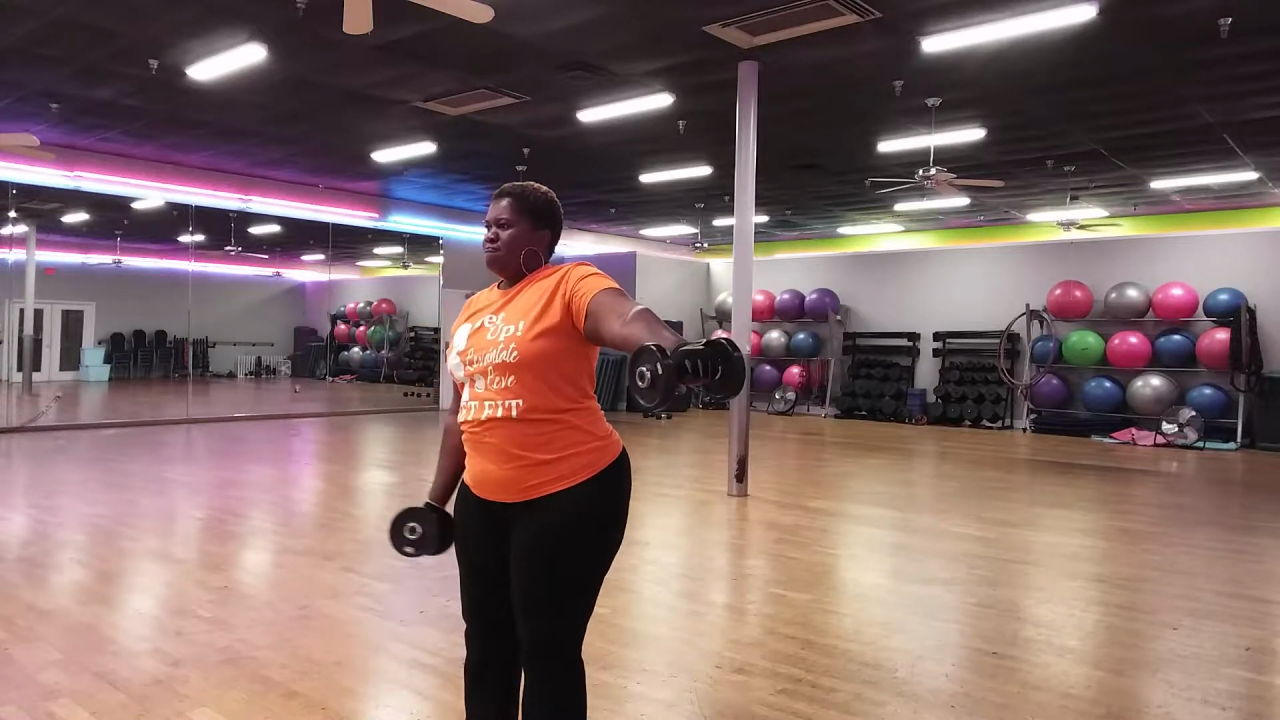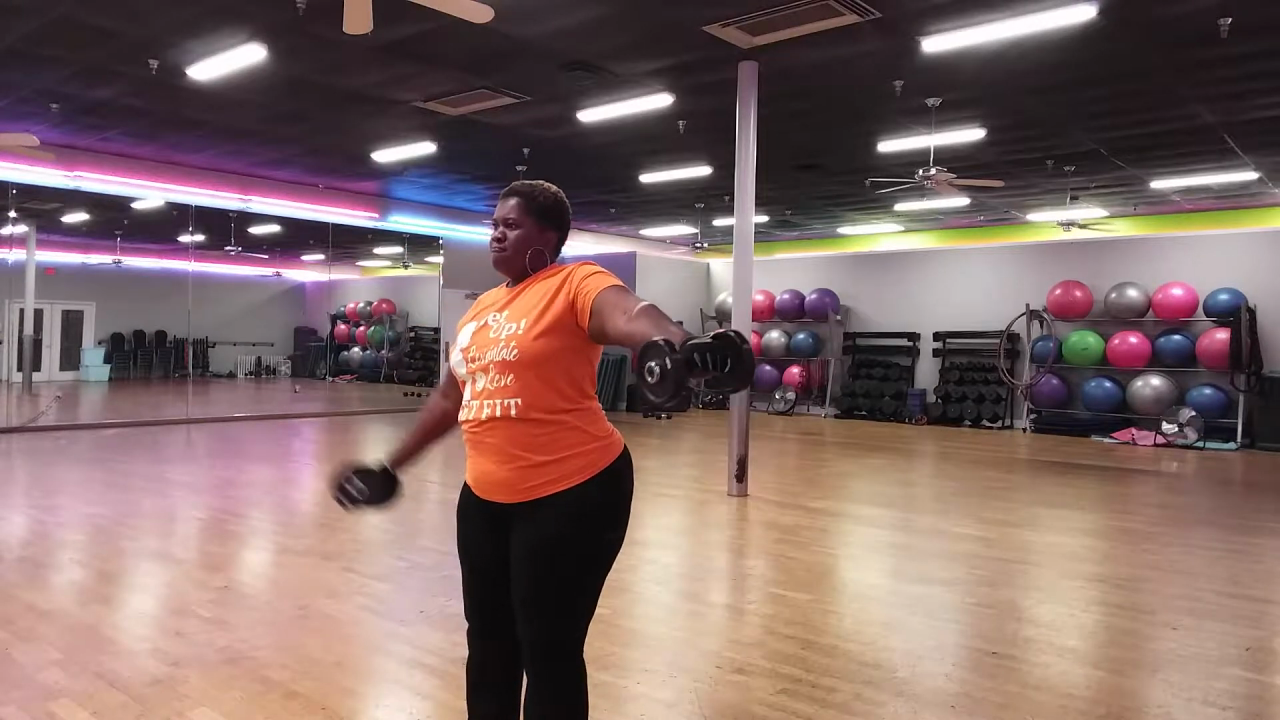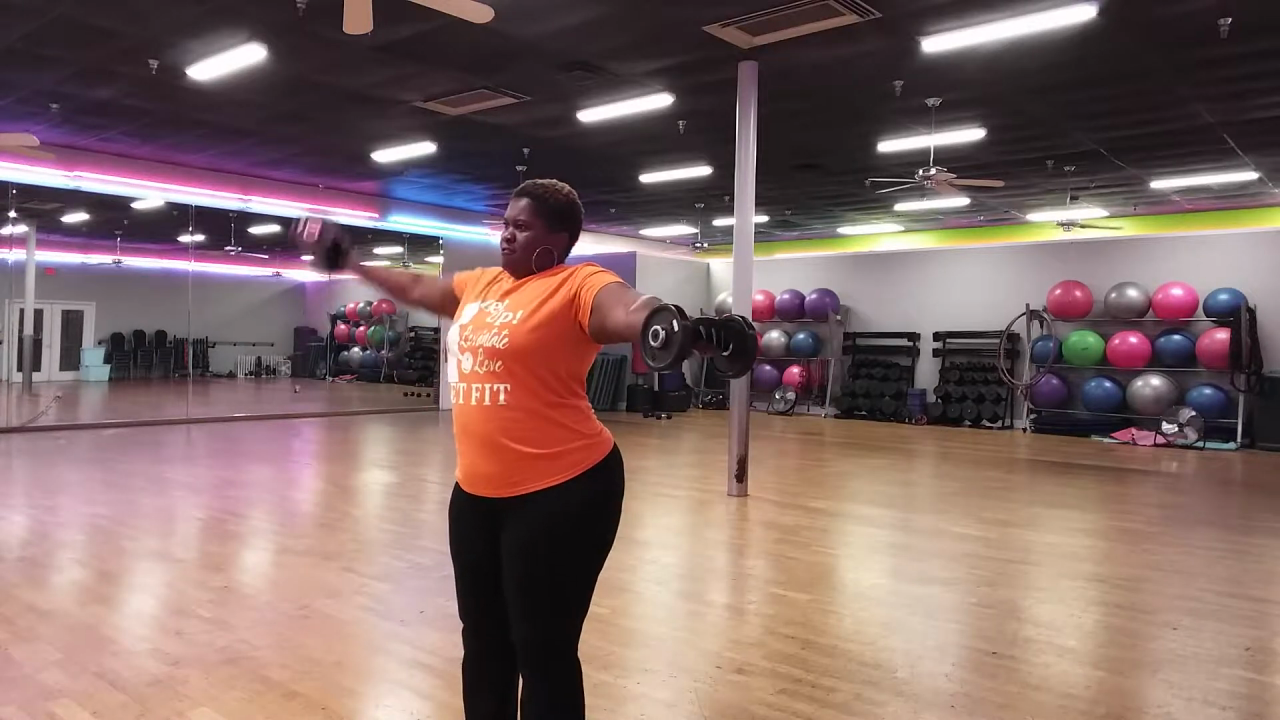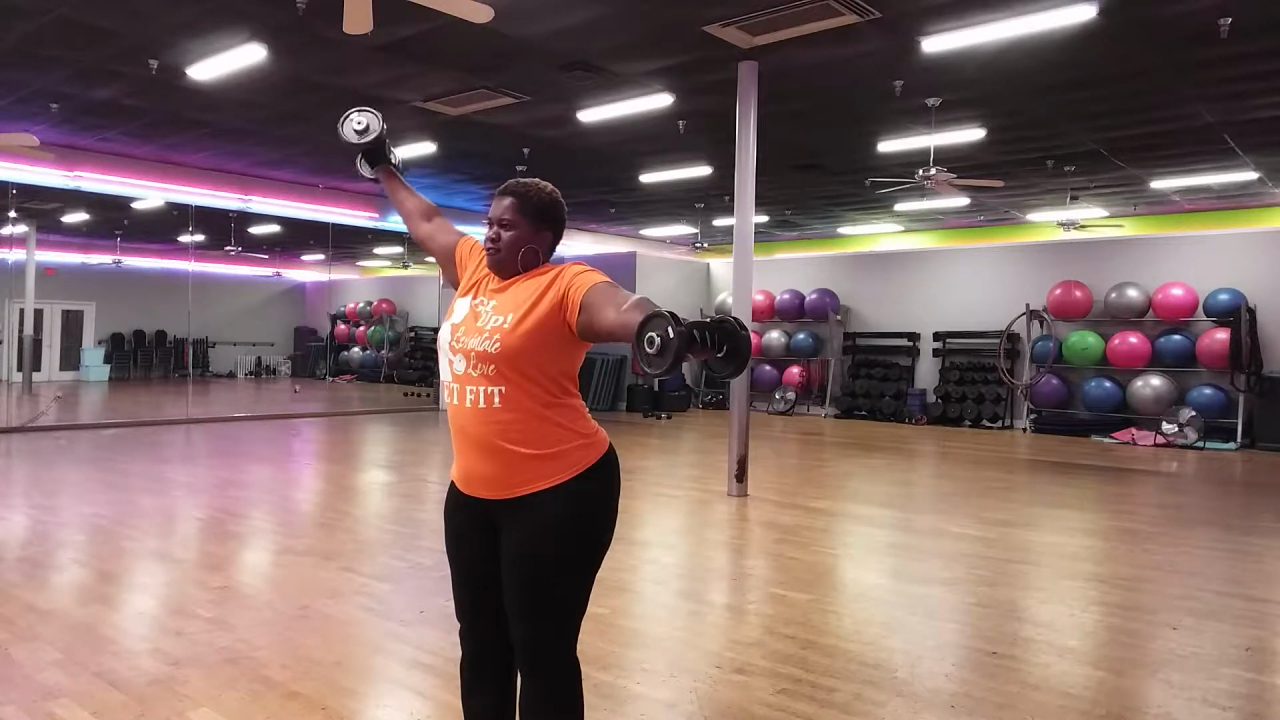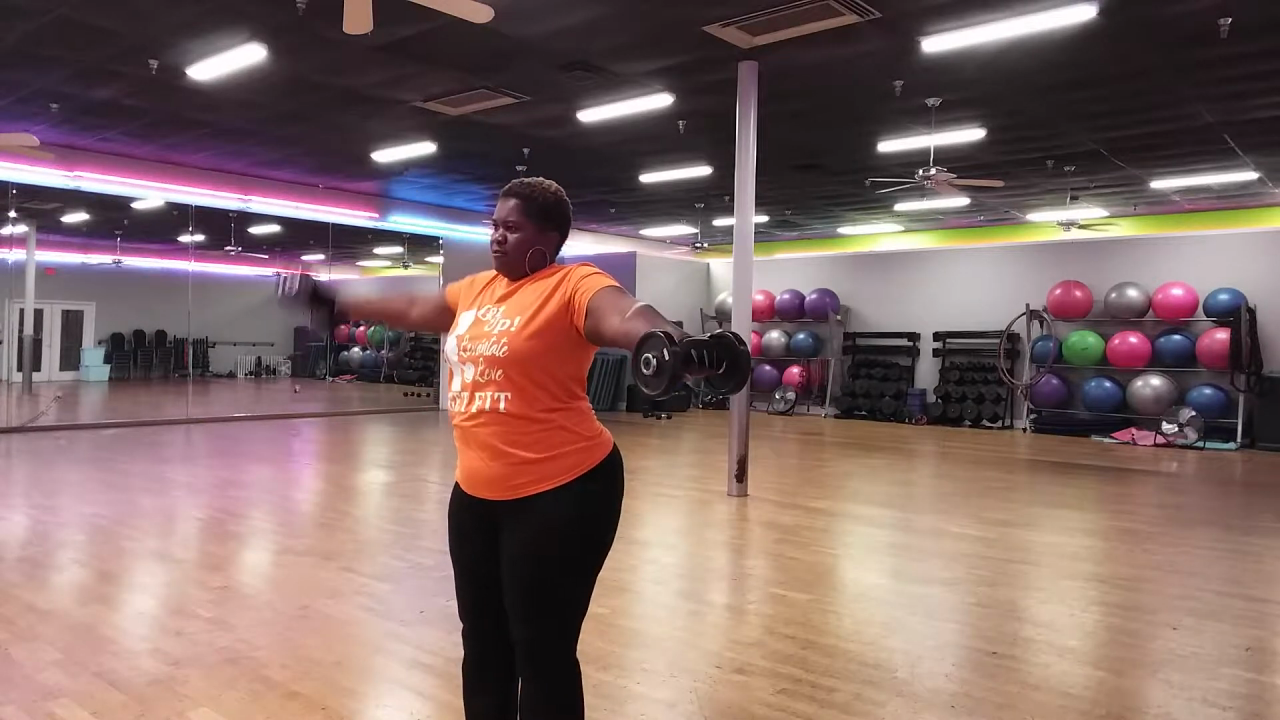
dt=0.4s
person 1, frame 1
left shoulder: (570, 285)
right shoulder: (471, 310)
left elbow: (623, 317)
left wrist: (677, 352)
right wrist: (438, 497)
left hip: (570, 494)
right hip: (485, 499)
left knee: (548, 650)
right knee: (486, 643)
person 1, frame 2
left shoulder: (575, 286)
right shoulder: (480, 310)
left elbow: (631, 317)
right elbow: (448, 398)
left wrist: (679, 346)
right wrist: (394, 462)
left hip: (571, 494)
right hip: (487, 498)
left knee: (549, 650)
right knee: (489, 643)
person 1, frame 3
left shoulder: (578, 284)
right shoulder: (483, 284)
left elbow: (630, 310)
right elbow: (418, 289)
right wrist: (351, 264)
left hip: (560, 492)
right hip: (477, 492)
left knee: (541, 649)
right knee: (483, 641)
person 1, frame 4
left shoulder: (567, 283)
right shoulder: (475, 270)
left elbow: (623, 310)
right elbow: (427, 220)
right wrist: (385, 173)
left hip: (558, 491)
right hip: (474, 493)
left knee: (542, 650)
right knee: (481, 641)
person 1, frame 5
left shoulder: (574, 285)
right shoulder: (480, 288)
left elbow: (627, 317)
right elbow: (415, 311)
right wrist: (342, 306)
left hip: (561, 493)
right hip: (477, 495)
left knee: (542, 649)
right knee: (483, 640)
